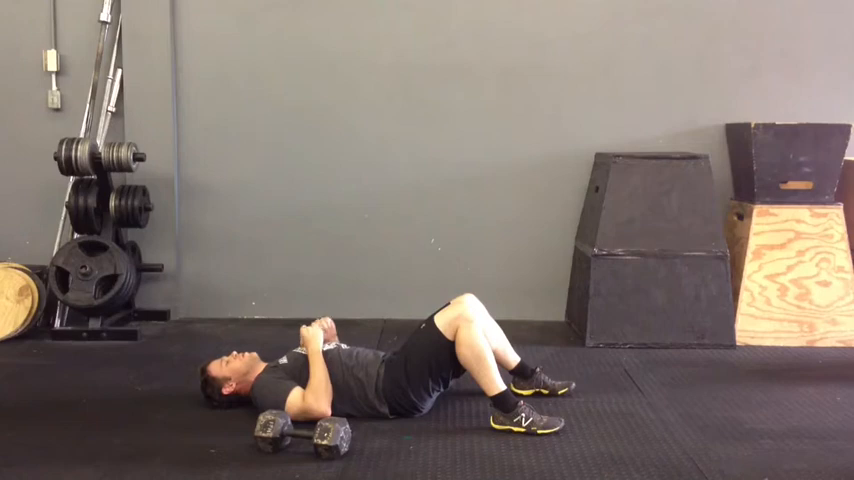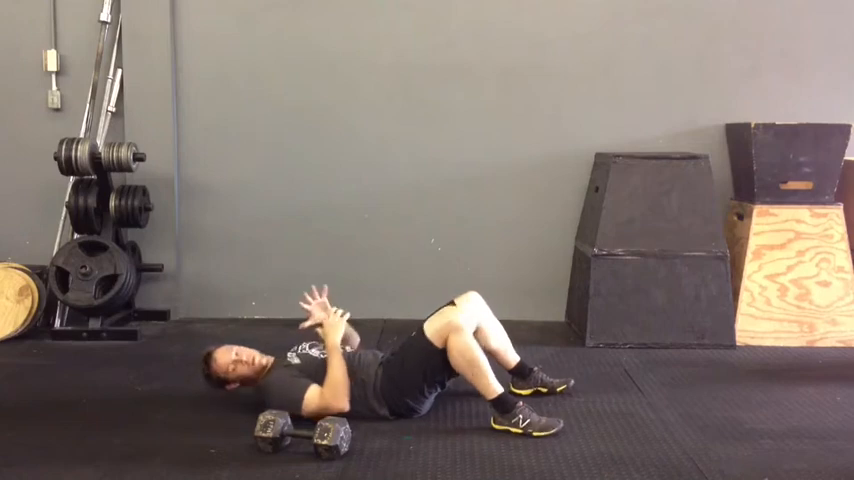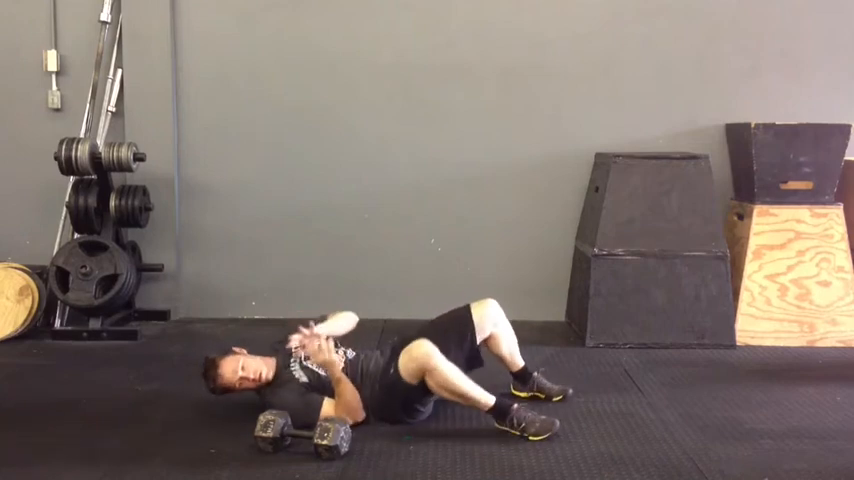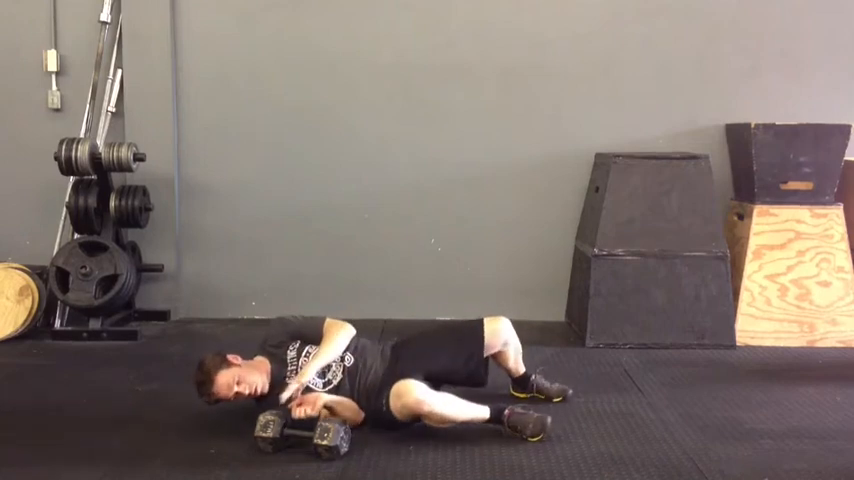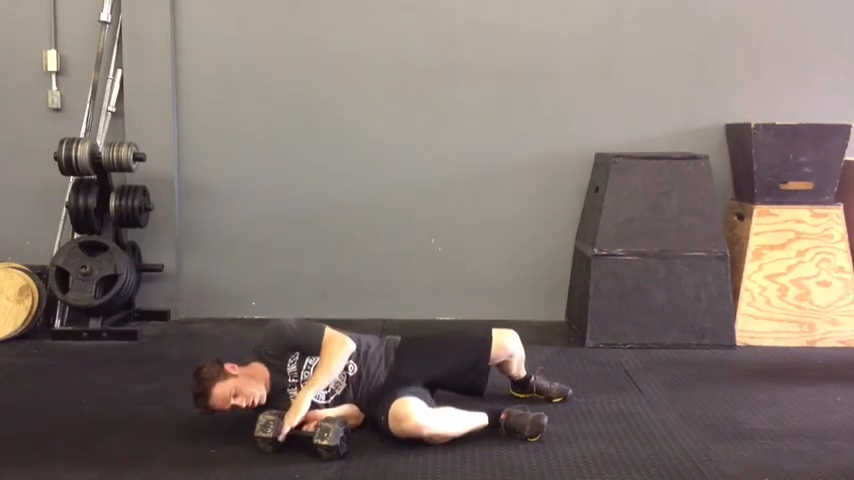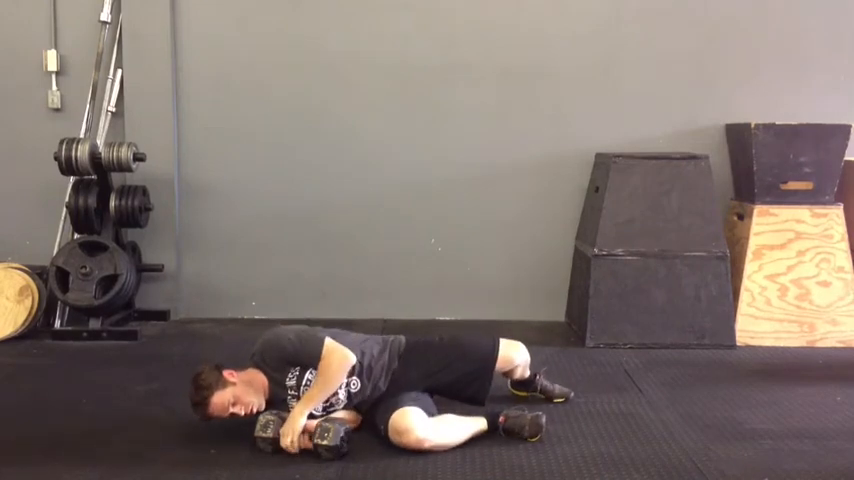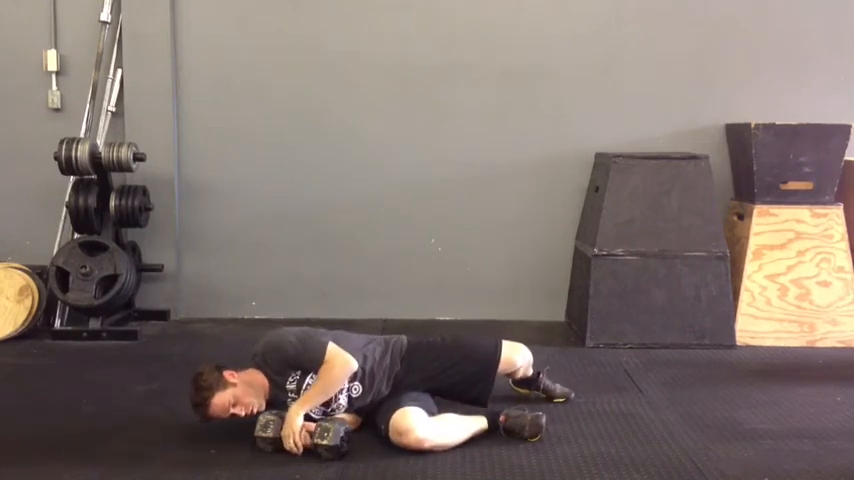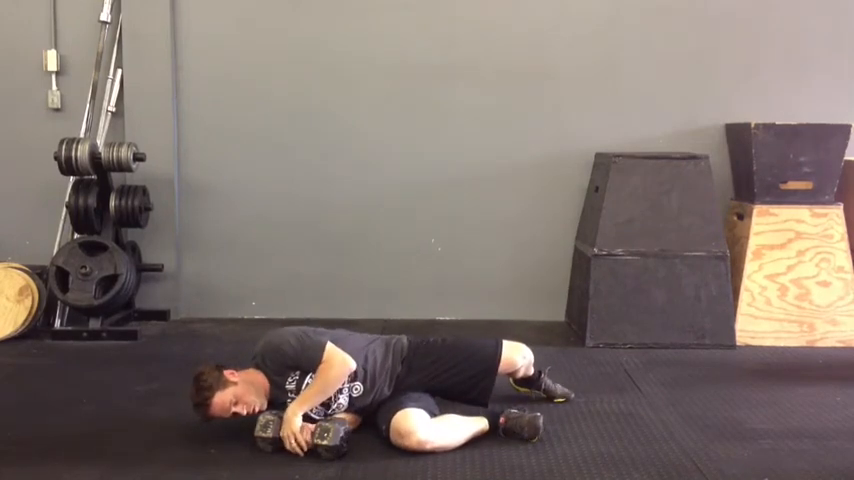
dt=0.4s
person 1, frame 1
left shoulder: (278, 370)
right shoulder: (266, 388)
right elbow: (320, 408)
left wrist: (328, 337)
right wrist: (313, 347)
left hip: (391, 365)
right hip: (398, 390)
left knee: (467, 302)
right knee: (463, 316)
left ankle: (527, 377)
right ankle: (509, 410)
person 1, frame 2
left shoulder: (288, 362)
right shoulder: (274, 386)
left elbow: (353, 346)
right elbow: (338, 404)
left wrist: (331, 322)
right wrist: (331, 341)
left hip: (391, 366)
right hip: (397, 393)
left knee: (471, 302)
right knee: (454, 322)
left ankle: (525, 376)
right ankle: (507, 411)
person 1, frame 3
left shoulder: (288, 345)
right shoulder: (281, 396)
left elbow: (350, 318)
right elbow: (354, 415)
left wrist: (322, 329)
right wrist: (334, 371)
left hip: (391, 360)
right hip: (394, 400)
left knee: (488, 310)
right knee: (424, 353)
left ankle: (525, 380)
right ankle: (506, 413)
person 1, frame 4
left shoulder: (279, 335)
right shoulder: (276, 404)
left elbow: (343, 330)
right elbow: (354, 415)
left wrist: (309, 370)
right wrist: (325, 401)
left hip: (395, 355)
right hip: (384, 400)
left knee: (499, 329)
right knee: (414, 396)
left ankle: (524, 383)
right ankle: (500, 415)
person 1, frame 5
left shoulder: (275, 339)
right shoulder: (275, 408)
left elbow: (342, 344)
right elbow: (356, 415)
left wrist: (305, 397)
right wrist: (323, 416)
left hip: (400, 355)
right hip: (383, 399)
left knee: (507, 343)
right knee: (411, 420)
left ankle: (524, 384)
right ankle: (498, 419)
person 1, frame 6
left shoulder: (274, 347)
right shoulder: (275, 407)
left elbow: (342, 358)
right elbow: (353, 415)
left wrist: (300, 412)
right wrist: (314, 427)
left hip: (402, 358)
right hip: (383, 400)
left knee: (515, 355)
right knee: (411, 434)
left ankle: (527, 383)
right ankle: (496, 421)
person 1, frame 7
left shoulder: (276, 348)
right shoulder: (274, 405)
left elbow: (344, 363)
right elbow: (351, 415)
left wrist: (298, 410)
right wrist: (312, 429)
left hip: (405, 359)
right hip: (386, 400)
left knee: (518, 357)
right knee: (411, 433)
left ankle: (530, 382)
right ankle: (494, 420)
person 1, frame 8
left shoulder: (276, 348)
right shoulder: (274, 407)
left elbow: (342, 364)
right elbow: (350, 416)
left wrist: (296, 410)
right wrist: (311, 428)
left hip: (405, 358)
right hip: (387, 400)
left knee: (518, 357)
right knee: (413, 435)
left ankle: (532, 382)
right ankle: (494, 421)
